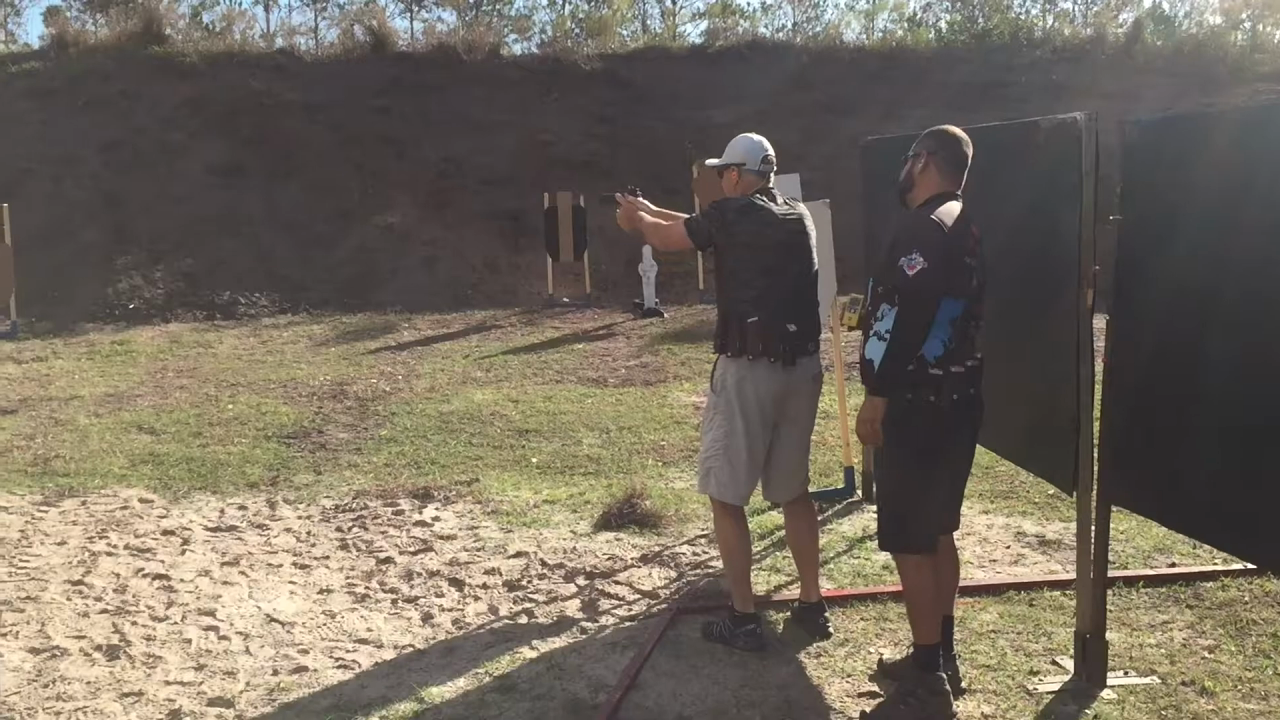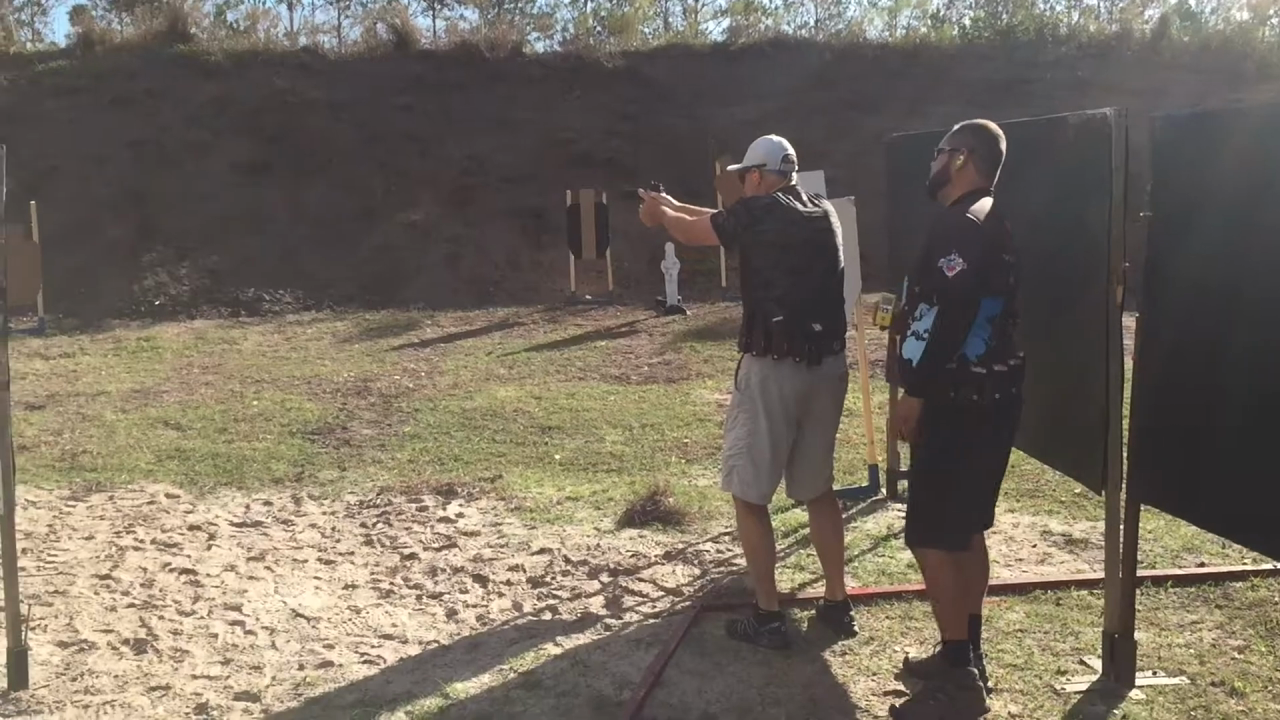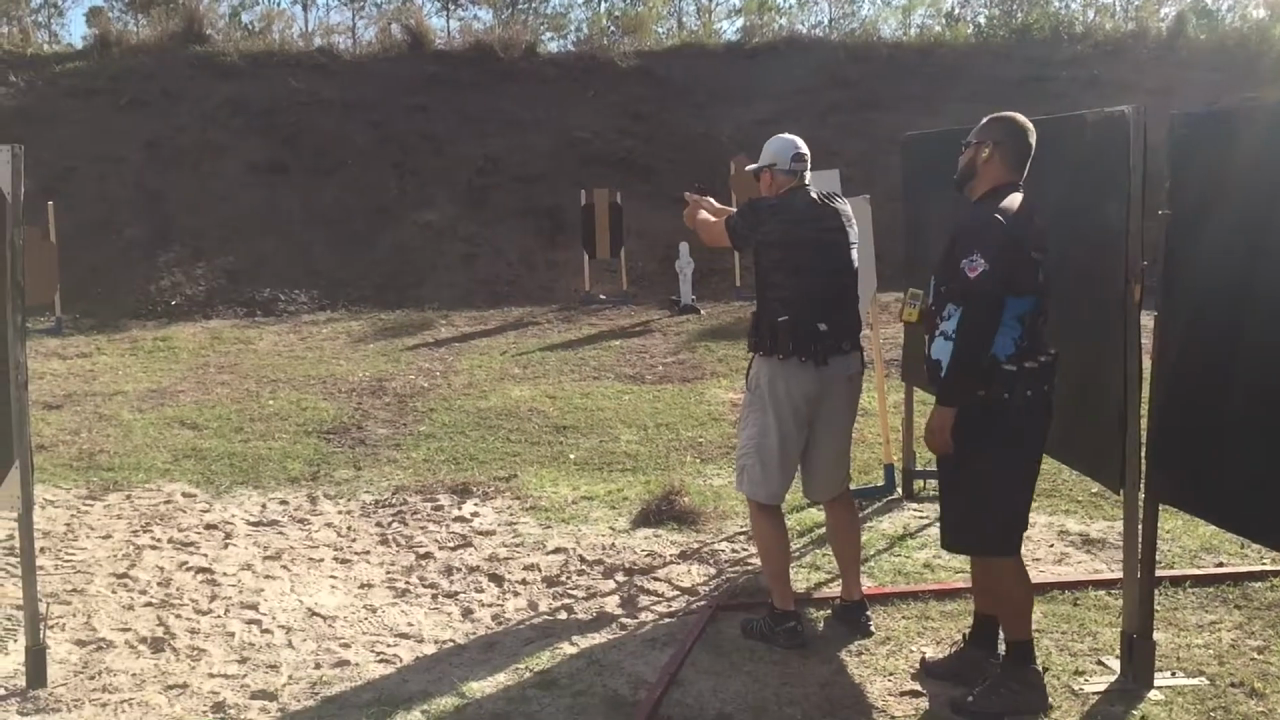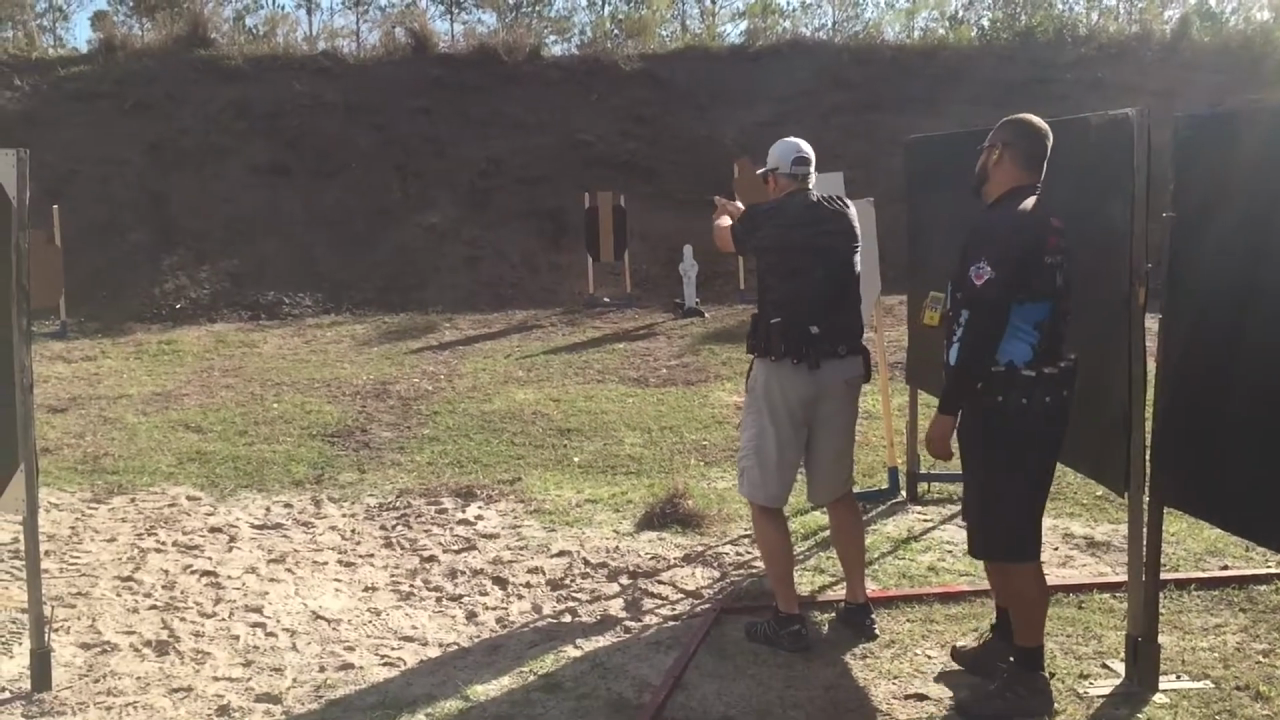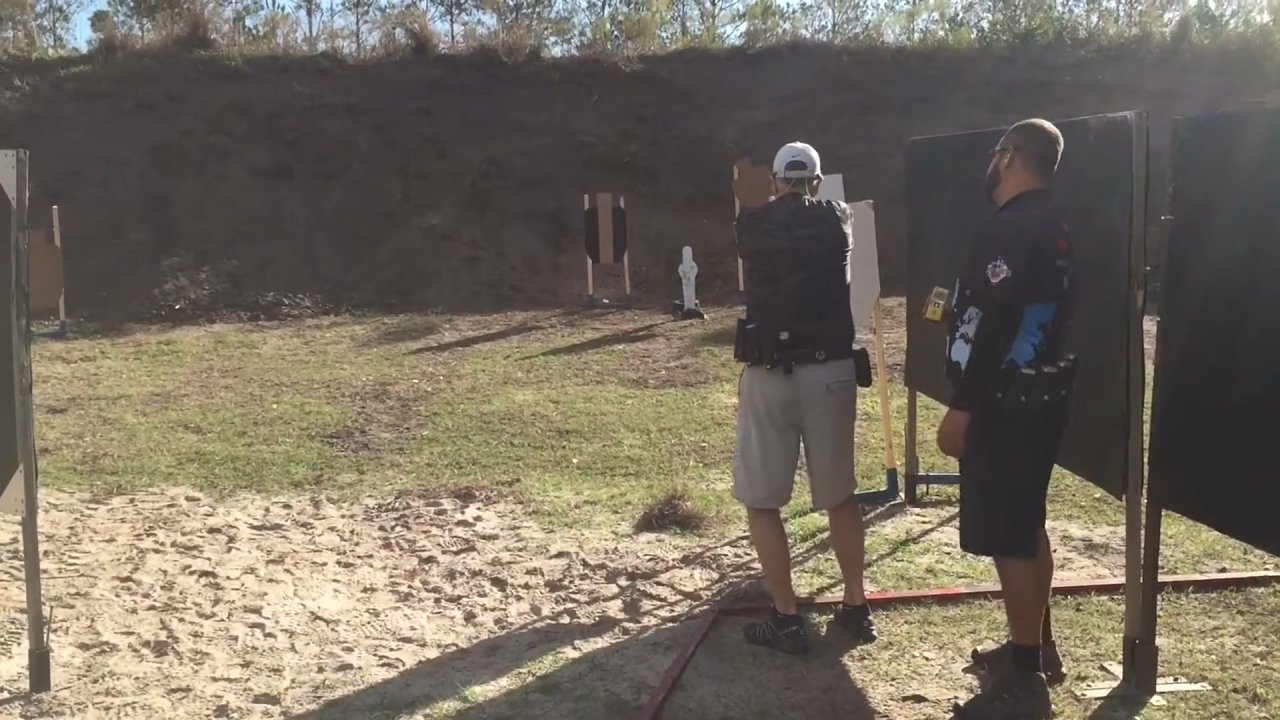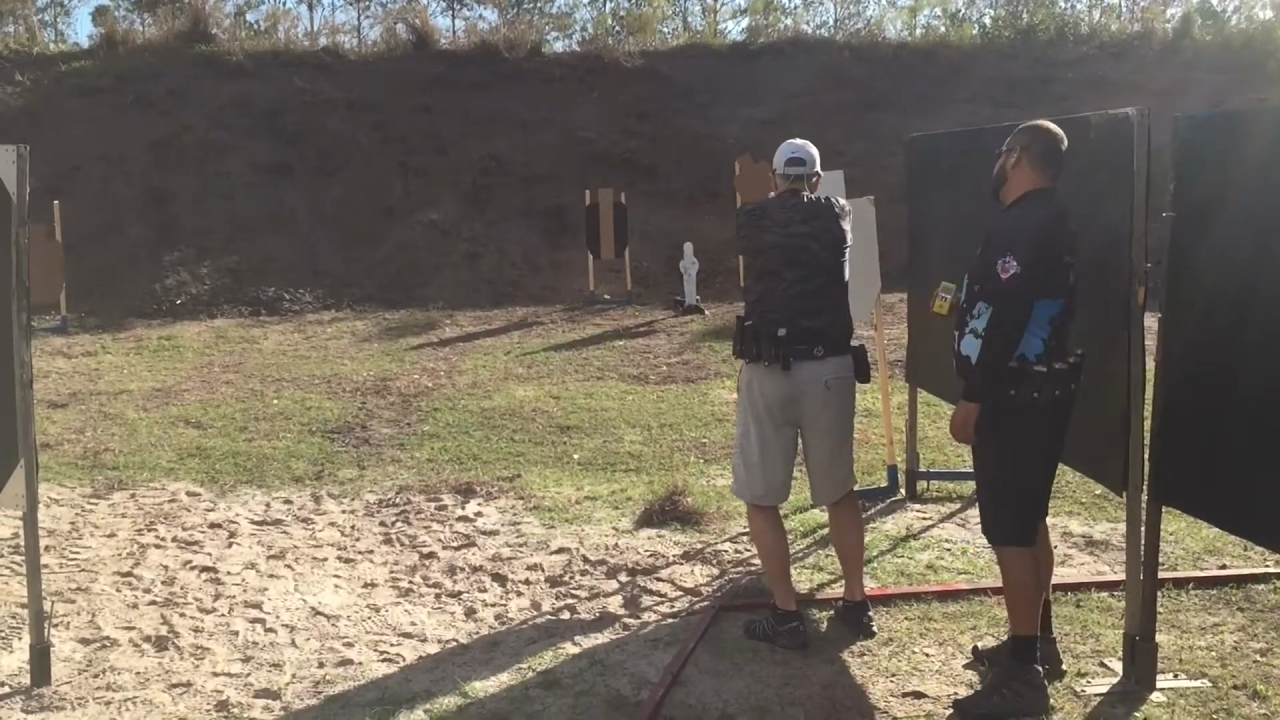
dt=0.4s
person 1, frame 1
left shoulder: (923, 226)
right shoulder: (962, 228)
left elbow: (914, 315)
left wrist: (878, 395)
right wrist: (874, 319)
left hip: (919, 401)
right hip: (952, 395)
left knee: (910, 538)
right knee: (935, 530)
right ankle: (939, 655)
person 1, frame 2
left shoulder: (959, 225)
right shoulder: (991, 223)
left elbow: (953, 315)
left wrist: (914, 393)
right wrist: (907, 319)
left hip: (959, 400)
right hip: (985, 395)
left knee: (933, 534)
right knee: (964, 528)
right ankle: (963, 653)
person 1, frame 3
left shoulder: (987, 223)
right shoulder: (1017, 218)
left elbow: (979, 319)
left wrist: (946, 404)
right wrist: (935, 310)
left hip: (993, 400)
right hip: (1008, 395)
left knee: (991, 539)
right knee: (984, 533)
right ankle: (981, 648)
person 1, frame 4
left shoulder: (999, 227)
right shoulder: (1043, 224)
left elbow: (983, 328)
left wrist: (947, 411)
right wrist: (956, 311)
left hip: (1010, 403)
right hip: (1037, 396)
left knee: (1010, 539)
right knee: (993, 526)
right ankle: (1005, 640)
person 1, frame 5
left shoulder: (1011, 226)
right shoulder: (1049, 224)
left elbow: (996, 324)
left wrist: (961, 407)
right wrist: (963, 311)
left hip: (1008, 401)
right hip: (1037, 395)
left knee: (1005, 536)
right knee: (1025, 528)
right ankle: (1036, 647)
person 1, frame 6
left shoulder: (1019, 224)
right shoulder: (1051, 221)
left elbow: (1007, 317)
left wrist: (972, 398)
right wrist: (970, 304)
left hip: (1014, 396)
right hip: (1040, 390)
left knee: (1010, 530)
right knee: (1028, 521)
right ankle: (1037, 643)
person 2, frame 1
left shoulder: (731, 213)
right shoulder: (797, 215)
left elbow: (669, 239)
left wrist: (636, 217)
right wrist: (651, 208)
left hip: (748, 369)
right hip: (801, 366)
left knee: (726, 496)
right knee: (794, 490)
left ankle: (743, 618)
right ankle: (812, 605)
person 2, frame 2
left shoulder: (757, 212)
right shoulder: (822, 212)
left elbow: (695, 234)
left wrist: (660, 213)
right wrist: (674, 204)
left hip: (773, 368)
right hip: (828, 365)
left knee: (749, 494)
right knee: (818, 488)
left ankle: (768, 616)
right ankle: (837, 603)
person 2, frame 3
left shoulder: (765, 213)
right shoulder: (838, 212)
left elbow: (715, 234)
left wrist: (698, 214)
right wrist: (713, 206)
left hip: (784, 368)
right hip: (842, 364)
left knee: (762, 494)
right knee: (835, 488)
left ankle: (784, 615)
right ankle: (854, 603)
person 2, frame 4
left shoulder: (763, 218)
right shoulder: (842, 214)
left elbow: (725, 239)
left wrist: (722, 217)
left hip: (783, 370)
right hip: (842, 366)
left knee: (764, 498)
right knee: (838, 491)
left ankle: (787, 618)
right ankle: (858, 605)
person 2, frame 5
left shoulder: (751, 224)
right shoulder: (836, 219)
left hip: (768, 375)
right hip: (830, 371)
left knee: (762, 501)
right knee: (840, 494)
left ankle: (786, 620)
right ankle: (856, 607)
person 2, frame 6
left shoulder: (751, 220)
right shoulder: (835, 215)
left hip: (767, 372)
right hip: (829, 368)
left knee: (761, 498)
right knee: (840, 490)
left ankle: (786, 616)
right ankle: (856, 603)
